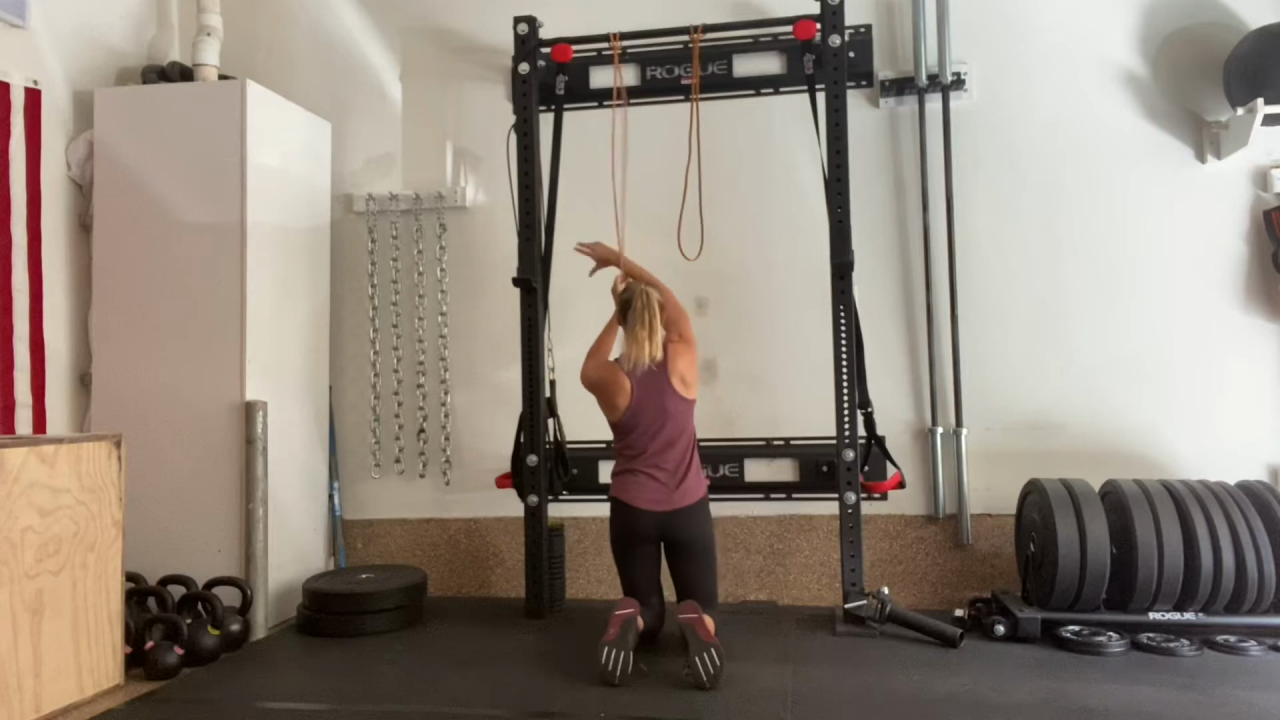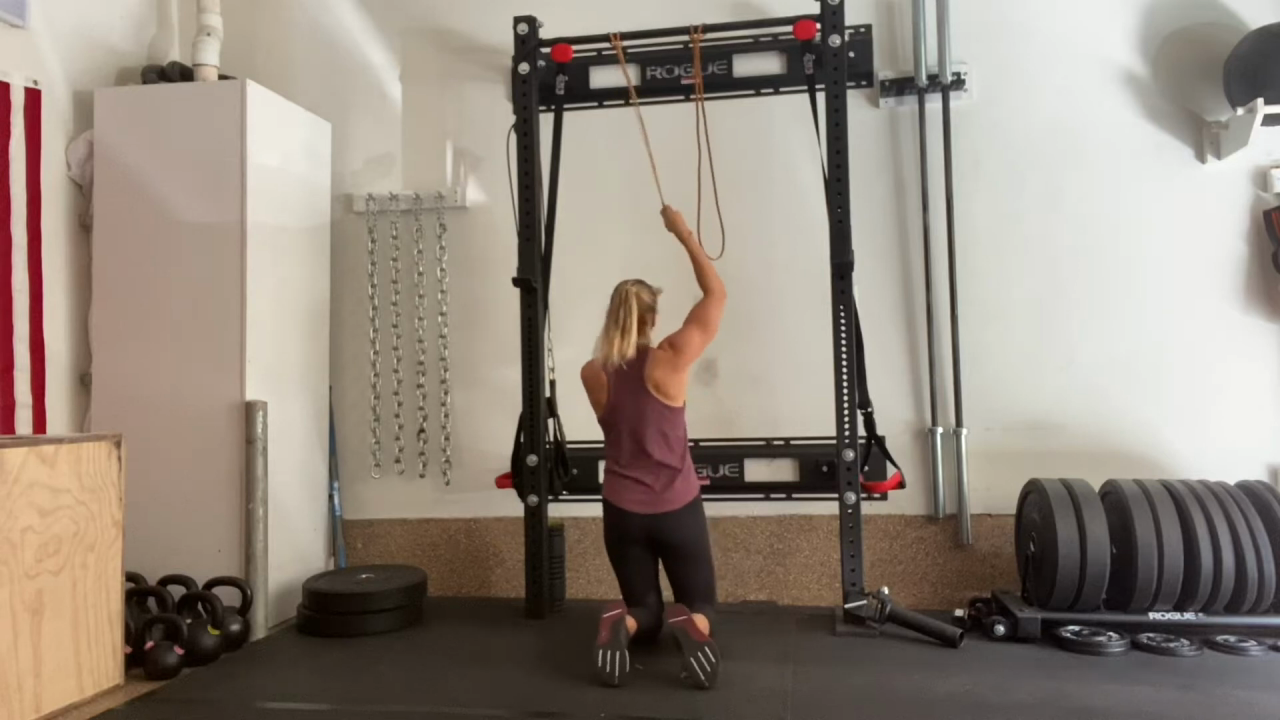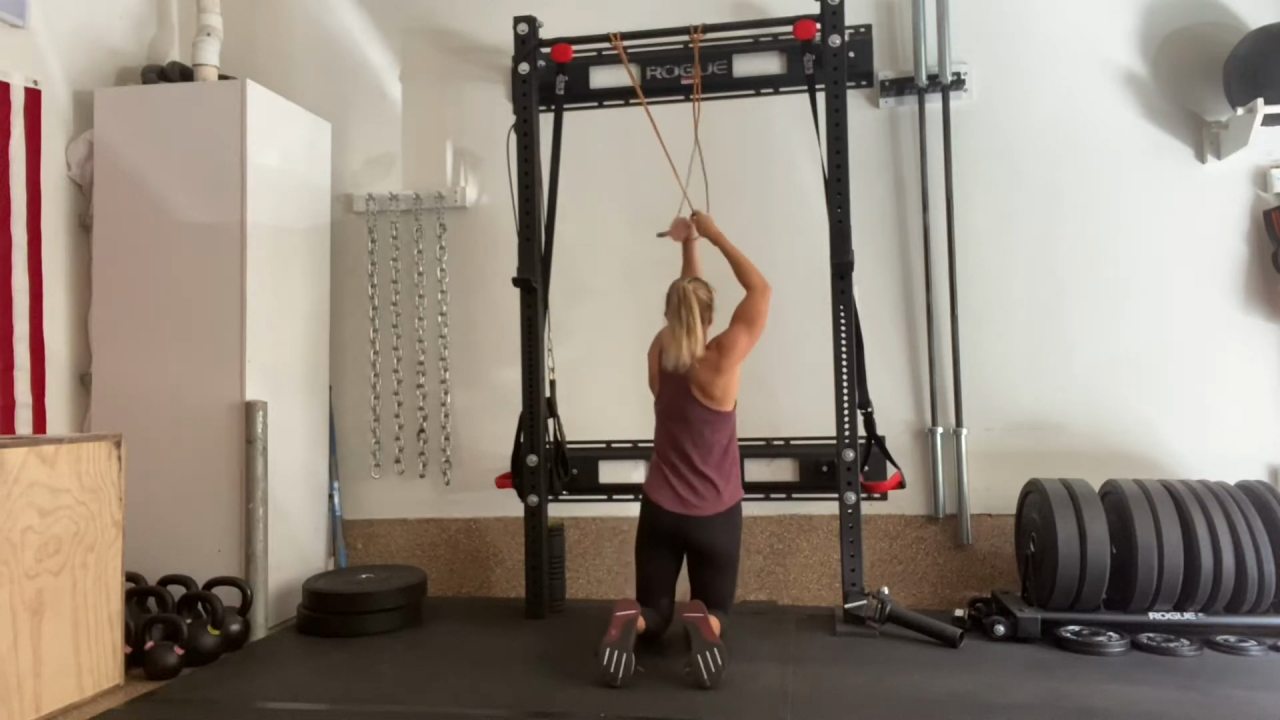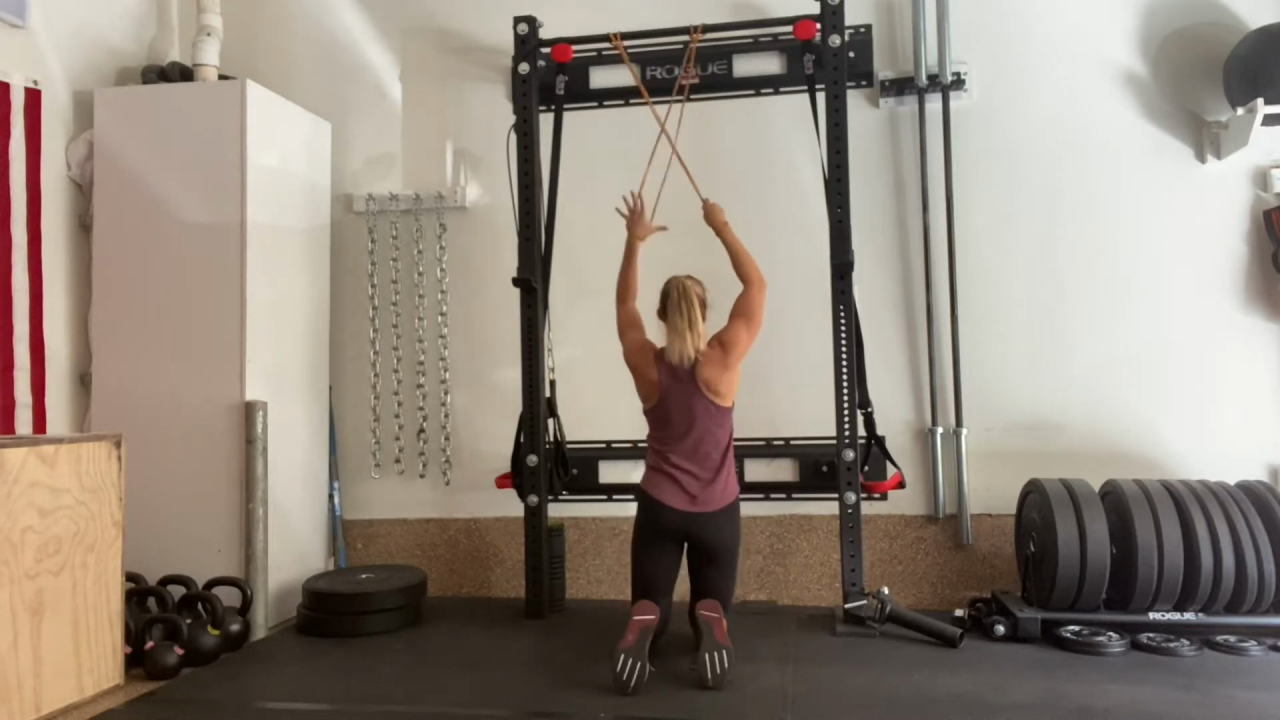
dt=0.7s
person 1, frame 1
left shoulder: (608, 378)
right shoulder: (683, 356)
right elbow: (665, 295)
left wrist: (618, 309)
right wrist: (619, 259)
left hip: (632, 509)
right hip: (687, 507)
left knee: (647, 610)
right knee: (703, 604)
left ankle: (629, 623)
right ankle: (696, 624)
person 1, frame 2
left shoulder: (593, 375)
right shoulder: (670, 360)
right elbow: (716, 295)
left wrist: (635, 305)
right wrist: (683, 233)
left hip: (623, 512)
right hip: (678, 509)
left knee: (644, 611)
right knee: (700, 604)
left ankle: (622, 624)
right ankle: (690, 625)
person 1, frame 3
left shoulder: (658, 357)
right shoulder: (720, 362)
left elbow: (685, 296)
right elbow: (760, 290)
left wrist: (690, 245)
right wrist: (714, 235)
left hip: (660, 510)
right hip: (716, 514)
left knee: (654, 610)
right knee: (715, 610)
left ankle: (630, 622)
right ankle: (702, 624)
person 1, frame 4
left shoulder: (644, 363)
right shoulder: (722, 360)
left elbow: (625, 302)
right elbow: (756, 285)
left wrist: (634, 239)
right wrist: (720, 227)
left hip: (659, 507)
right hip: (717, 509)
left knee: (649, 603)
right knee: (712, 605)
left ankle: (645, 620)
right ankle: (709, 621)
